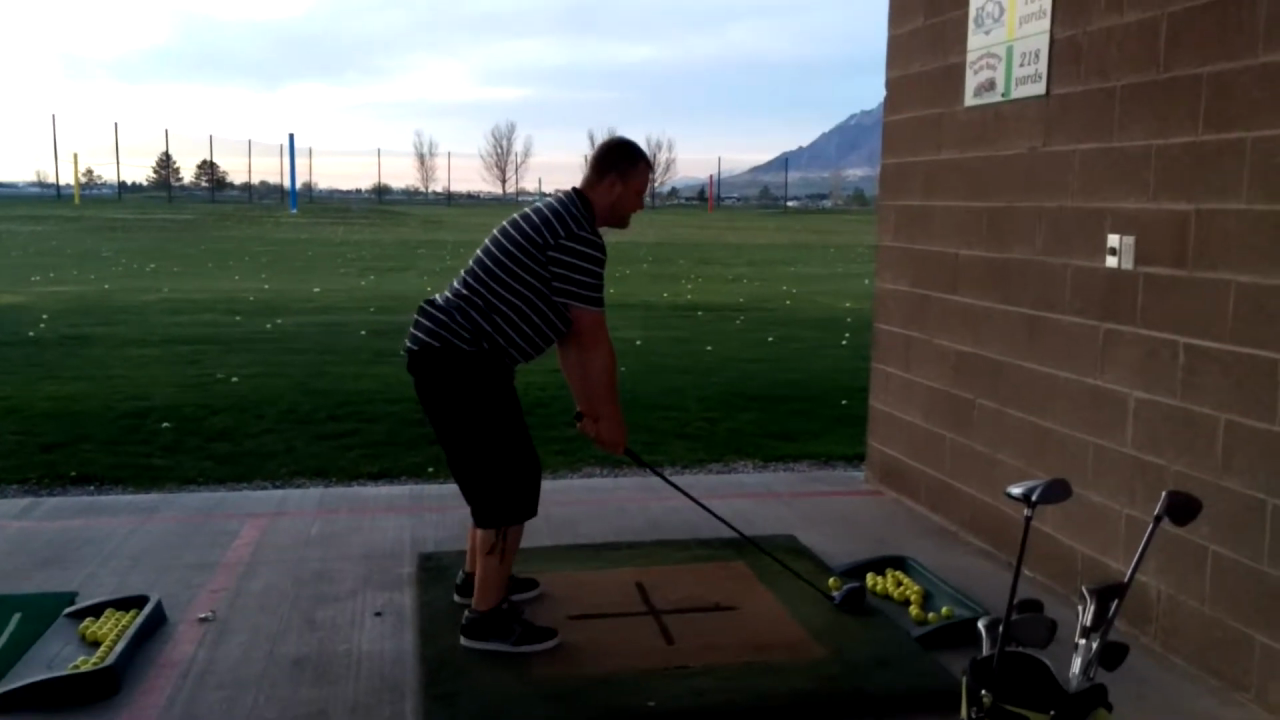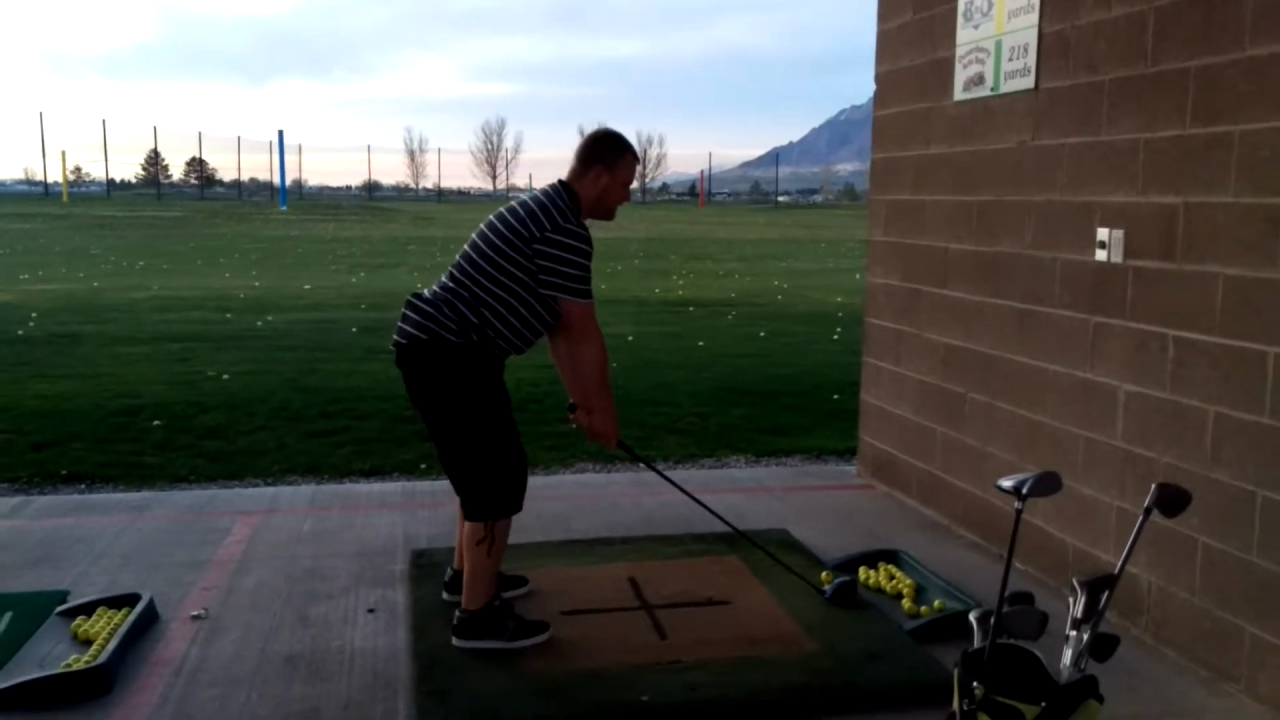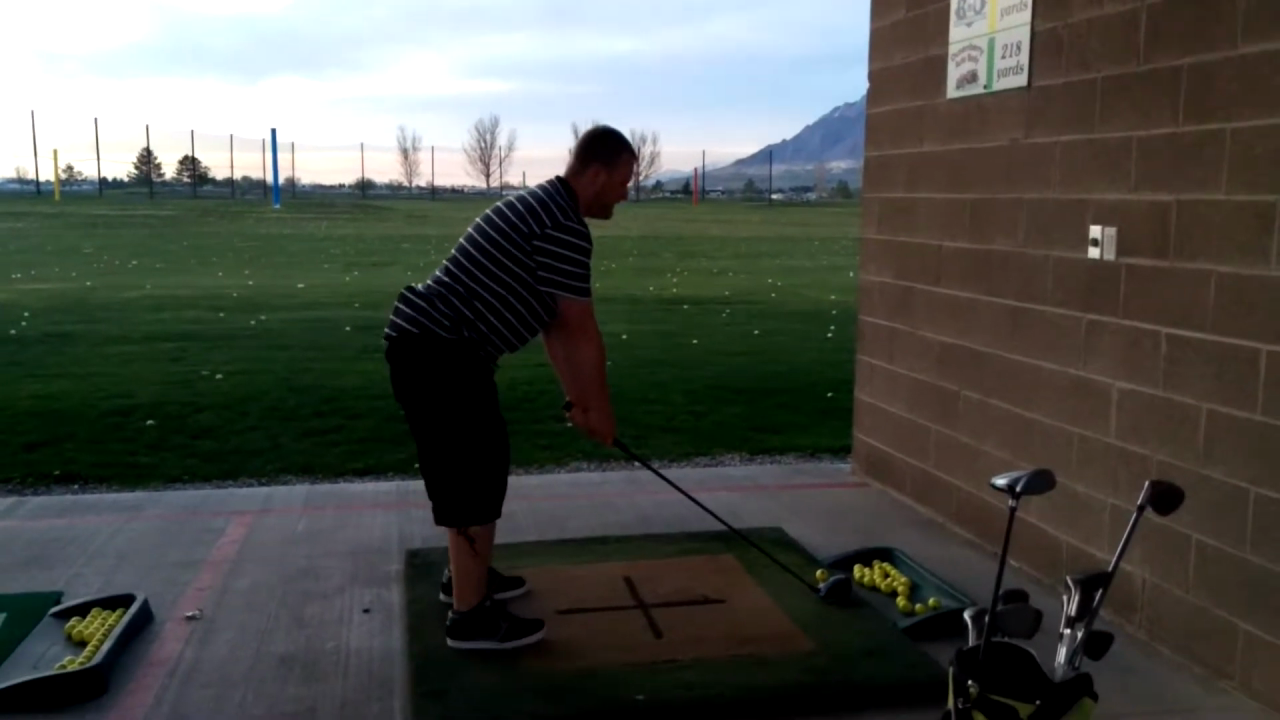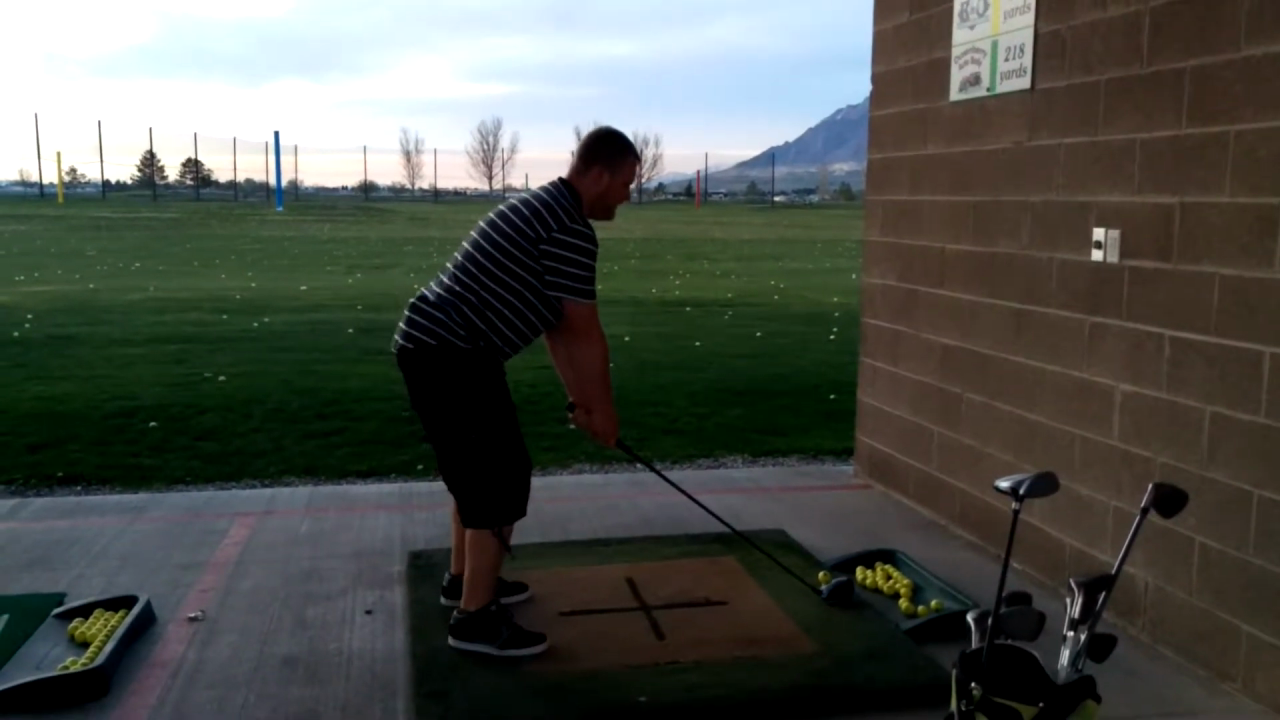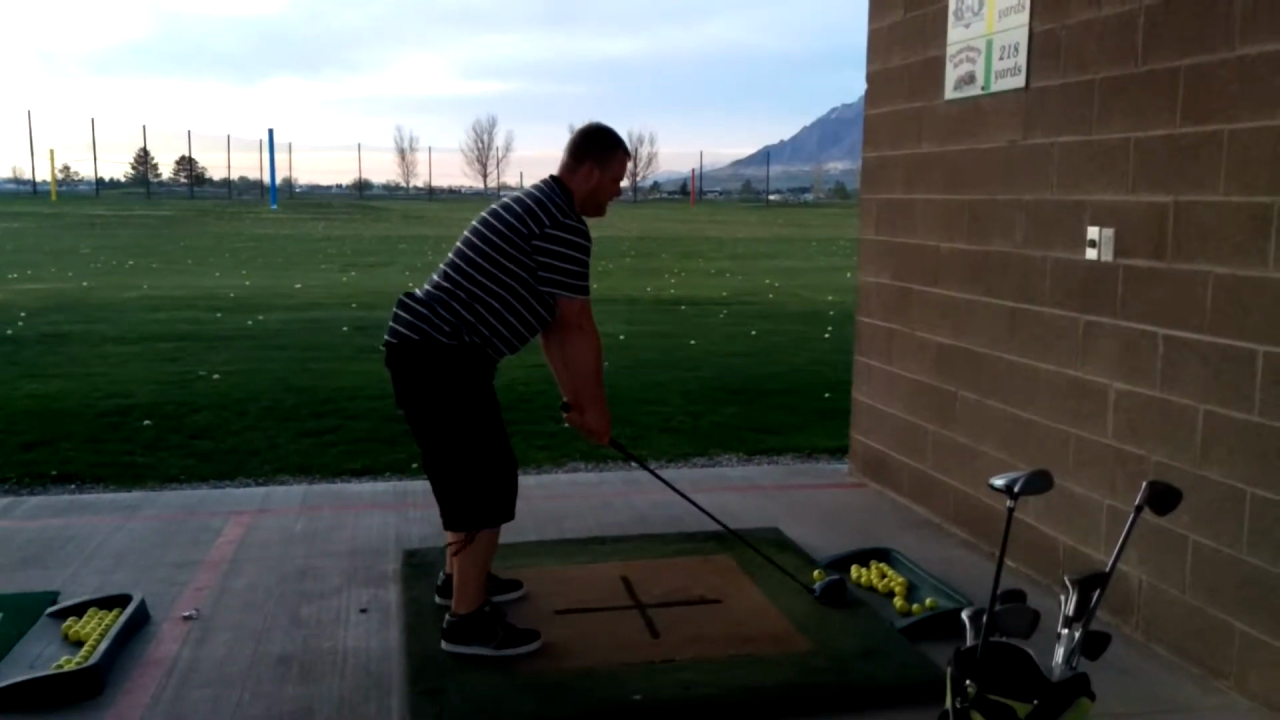
dt=0.4s
person 1, frame 1
left shoulder: (558, 218)
right shoulder: (579, 237)
left elbow: (568, 334)
right elbow: (592, 341)
left wrist: (587, 409)
right wrist: (610, 419)
left hip: (447, 351)
right hip: (461, 359)
left knee: (496, 470)
right knee: (509, 479)
left ankle: (478, 575)
right ankle: (486, 615)
person 1, frame 2
left shoulder: (545, 212)
right shoulder: (565, 229)
left elbow: (558, 326)
right elbow: (582, 333)
left wrist: (580, 402)
right wrist: (602, 411)
left hip: (436, 345)
right hip: (450, 352)
left knee: (484, 466)
right knee: (497, 474)
left ankle: (466, 572)
right ankle: (478, 614)
person 1, frame 3
left shoulder: (541, 208)
right shoulder: (565, 227)
left elbow: (555, 323)
right elbow: (581, 331)
left wrist: (577, 399)
right wrist: (599, 408)
left hip: (426, 341)
right hip: (442, 350)
left knee: (476, 464)
right knee: (476, 475)
left ankle: (464, 573)
right ankle: (471, 615)
person 1, frame 4
left shoulder: (542, 209)
right shoulder: (570, 229)
left elbow: (557, 325)
right elbow: (584, 332)
left wrist: (578, 399)
right wrist: (601, 408)
left hip: (429, 344)
right hip: (454, 355)
left knee: (476, 469)
right knee: (501, 476)
left ankle: (464, 577)
right ankle: (475, 615)
person 1, frame 5
left shoulder: (535, 208)
right shoulder: (564, 226)
left elbow: (551, 323)
right elbow: (578, 329)
left wrist: (573, 398)
right wrist: (594, 407)
left hip: (424, 346)
right hip: (443, 355)
left knee: (471, 469)
right knee: (485, 479)
left ankle: (459, 576)
right ankle: (468, 619)
